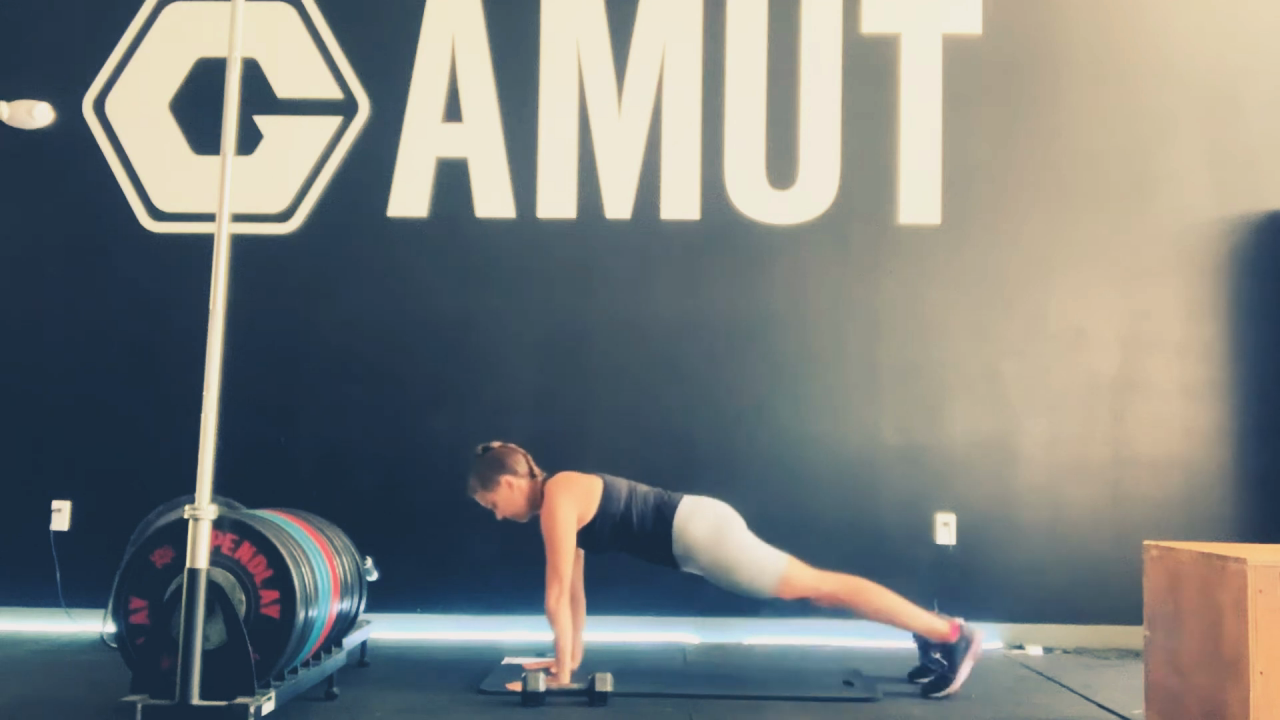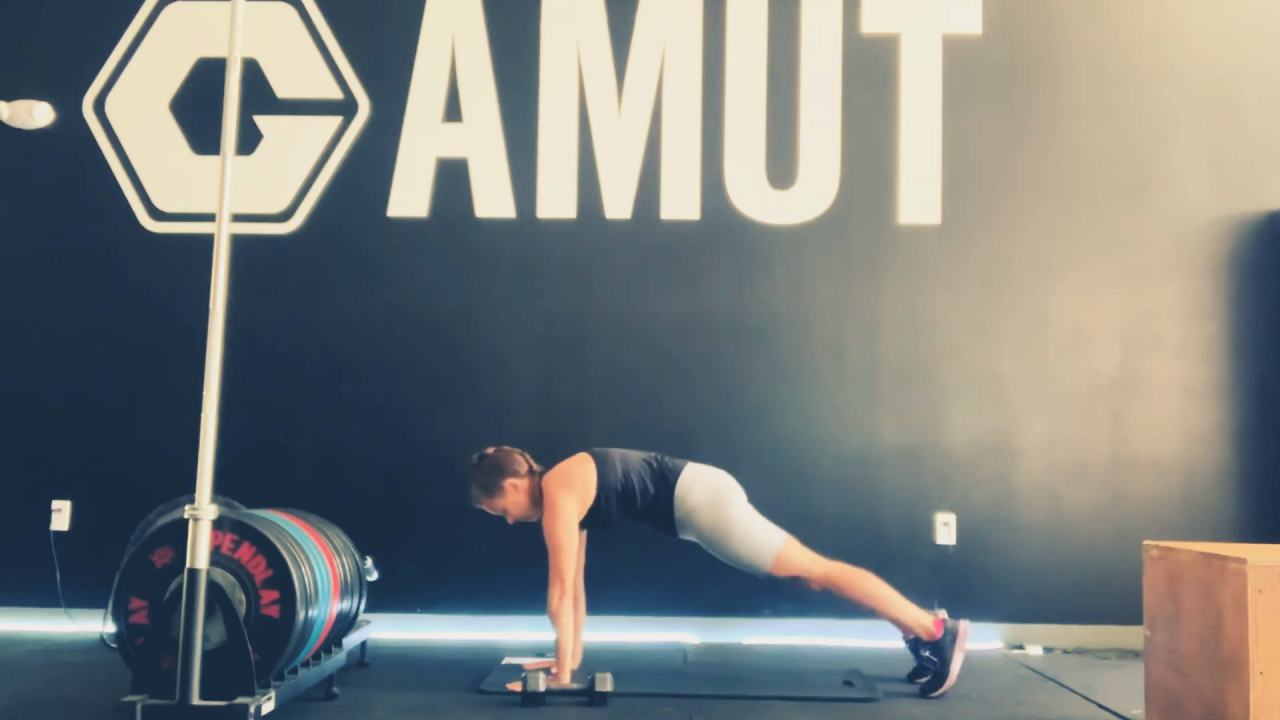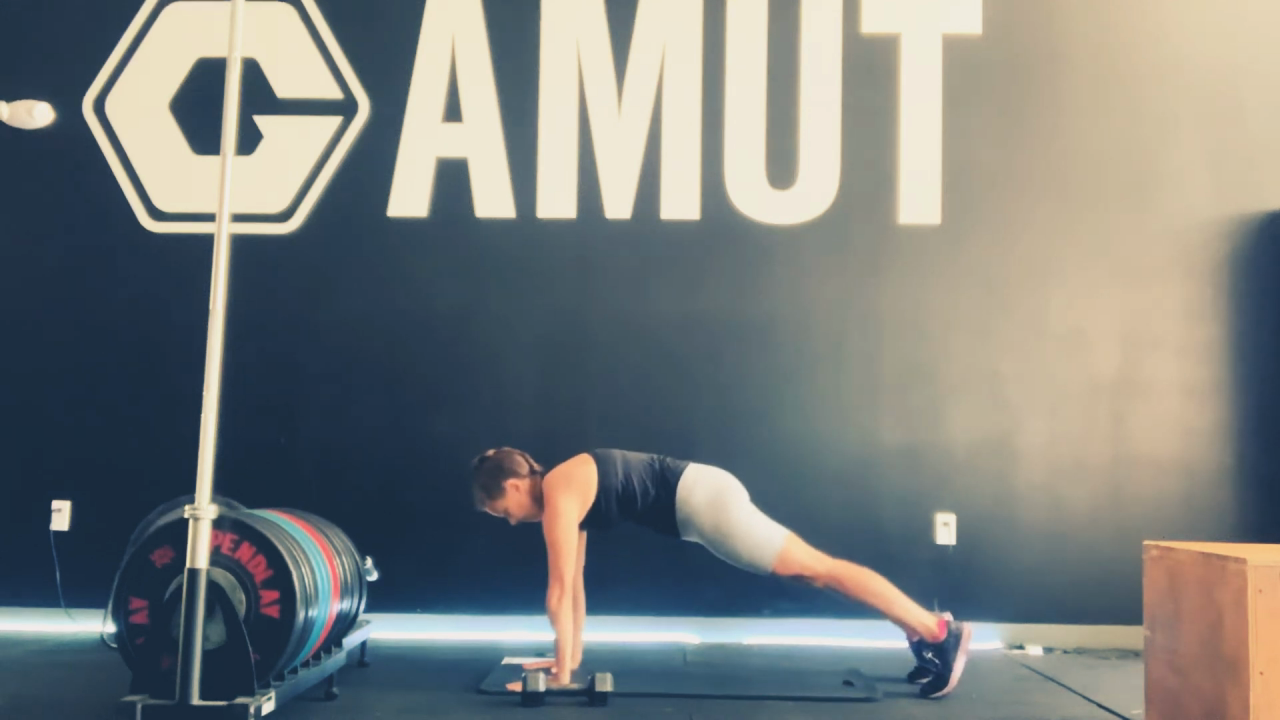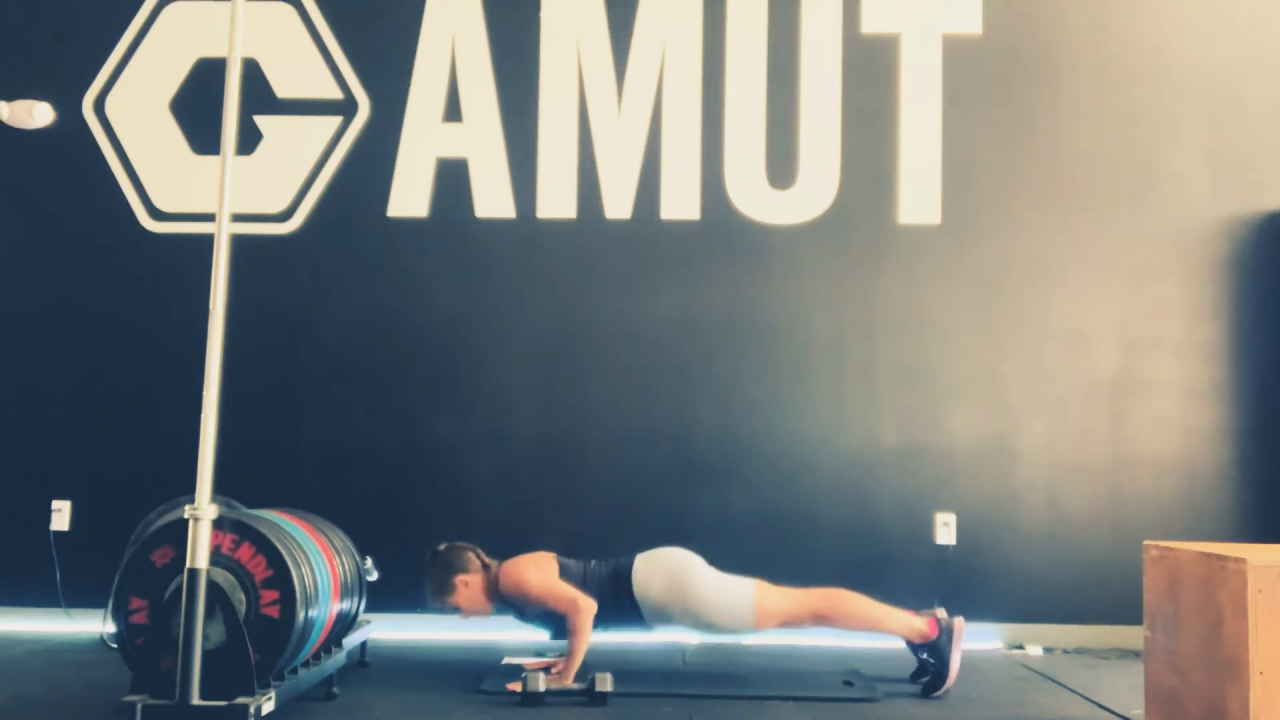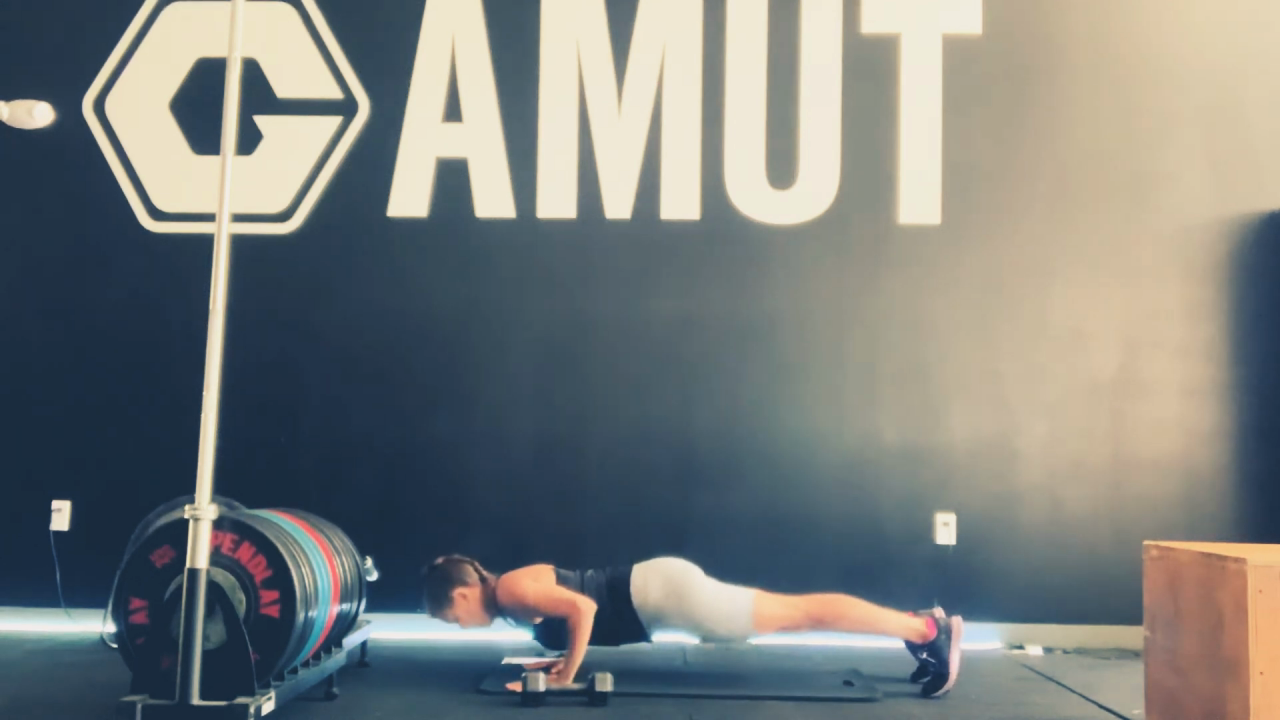
dt=1s
person 1, frame 1
left shoulder: (557, 497)
right shoulder: (562, 498)
left elbow: (556, 593)
right elbow: (573, 587)
left wrist: (562, 671)
right wrist: (572, 654)
left hip: (698, 532)
right hip: (696, 529)
left knee: (820, 588)
right knee: (817, 585)
left ankle: (950, 634)
right ankle: (932, 636)
person 1, frame 2
left shoulder: (557, 492)
right shoulder: (566, 490)
left elbow: (562, 588)
right elbow: (574, 583)
left wrist: (562, 670)
right wrist: (573, 656)
left hip: (699, 500)
right hip: (694, 499)
left knee: (813, 570)
right knee: (807, 574)
left ankle: (935, 631)
right ankle: (919, 634)
person 1, frame 3
left shoulder: (558, 493)
right shoulder: (566, 492)
left elbow: (560, 589)
right elbow: (574, 581)
left wrist: (563, 668)
right wrist: (573, 654)
left hip: (699, 501)
right hip: (695, 500)
left knee: (816, 569)
right knee: (810, 571)
left ankle: (938, 634)
right ankle: (922, 635)
person 1, frame 4
left shoulder: (510, 578)
right shoulder: (520, 572)
left elbow: (583, 607)
left wrist: (569, 672)
right wrist: (568, 656)
left hip: (664, 585)
right hip: (659, 578)
left knee: (800, 608)
right knee: (795, 609)
left ankle: (930, 630)
right ankle: (919, 625)
person 1, frame 5
left shoulder: (508, 591)
right shoulder: (518, 585)
left elbow: (583, 608)
left wrist: (568, 672)
right wrist: (561, 654)
left hip: (660, 593)
right hip: (655, 588)
left knee: (798, 614)
right knee: (793, 615)
left ankle: (929, 631)
right ankle: (918, 624)
